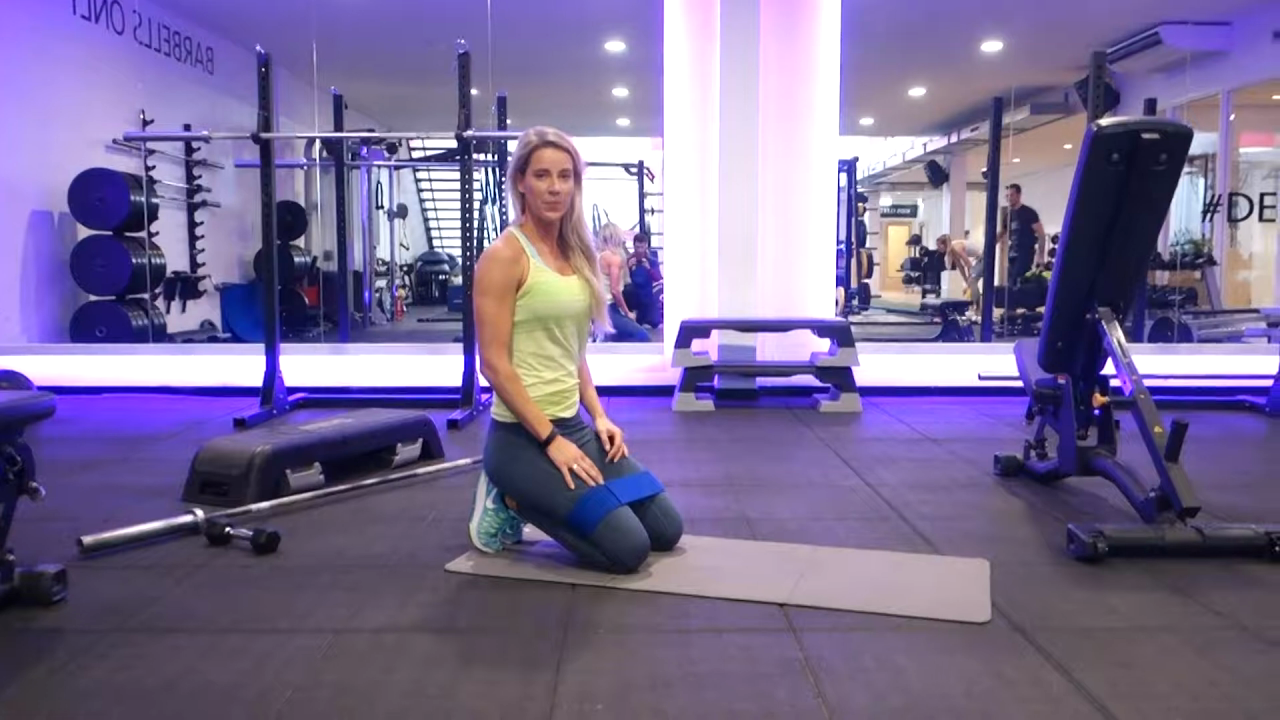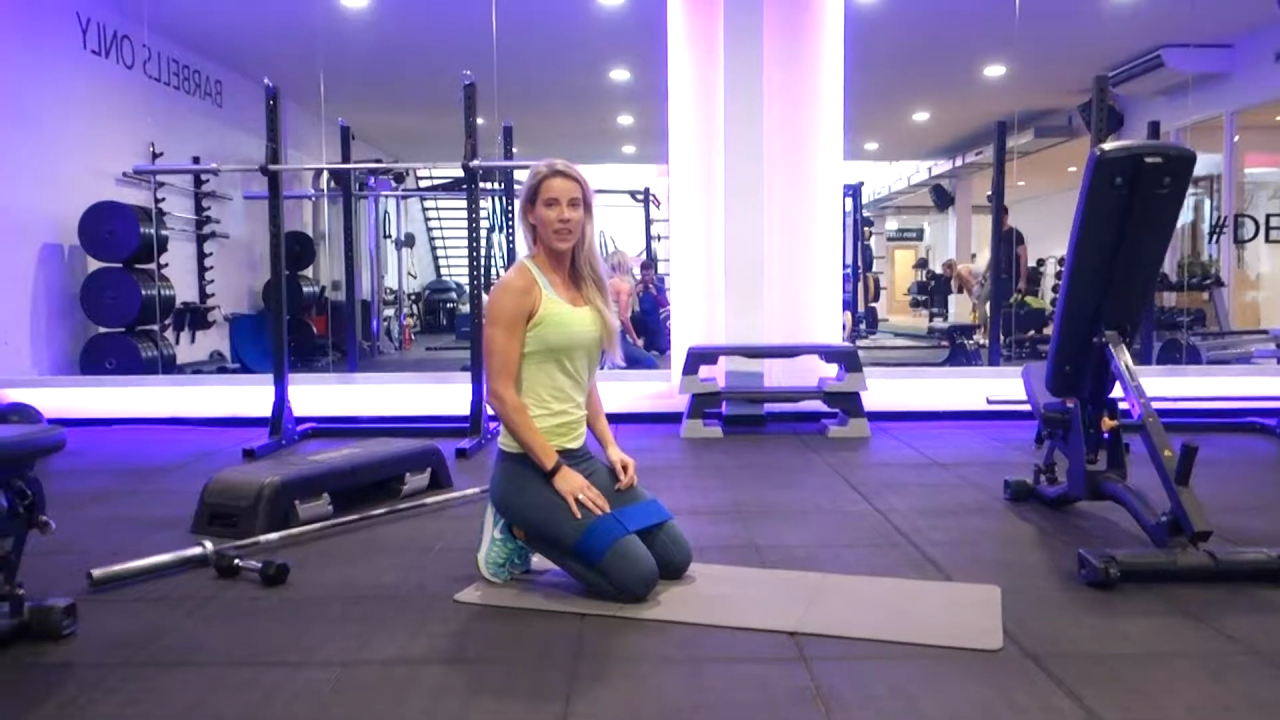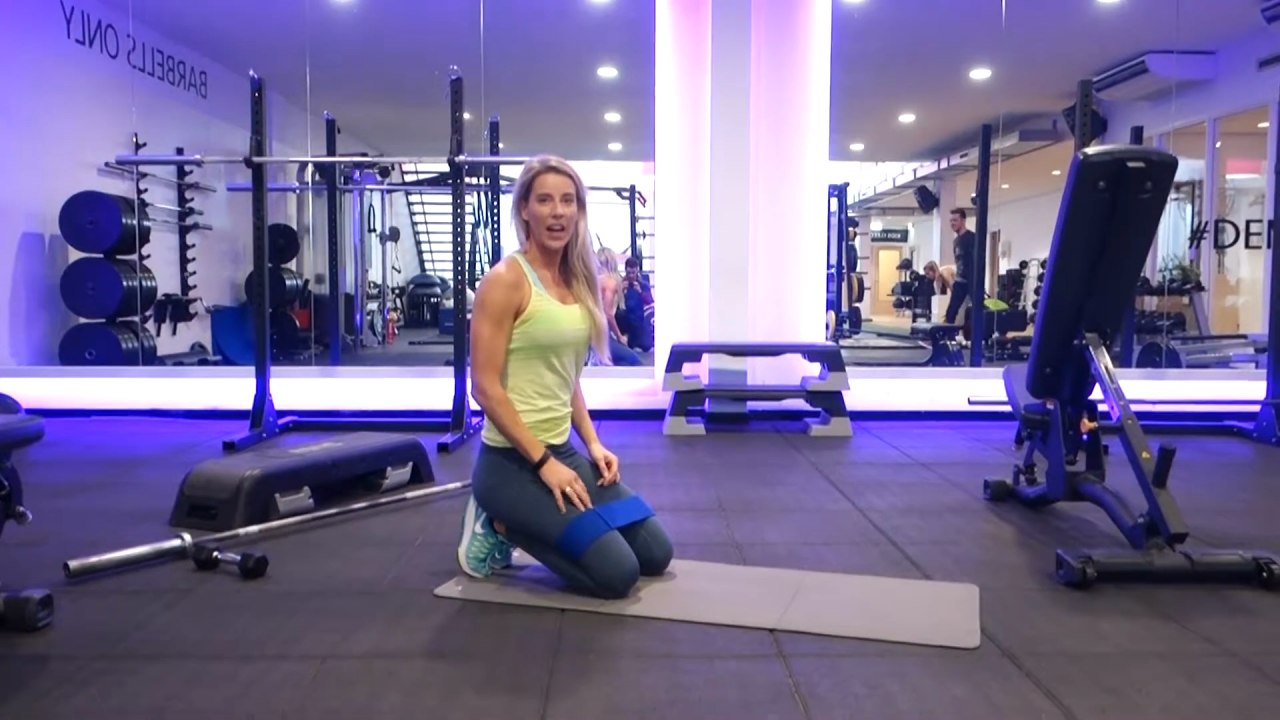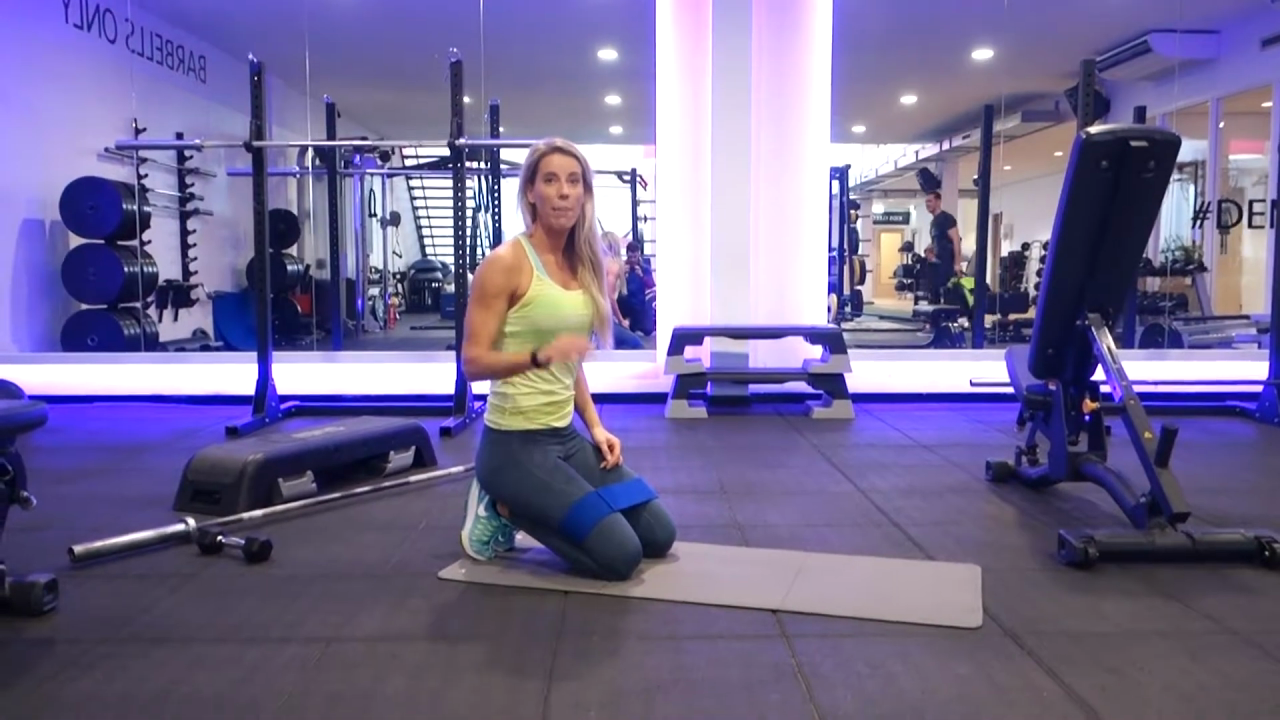
dt=0.3s
person 1, frame 1
left shoulder: (576, 252)
right shoulder: (504, 256)
right elbow: (494, 364)
left wrist: (598, 416)
right wrist: (551, 441)
left hip: (572, 425)
right hip: (522, 436)
left knee: (666, 530)
right knee: (627, 548)
left ankle: (531, 499)
right ankle: (510, 505)
person 1, frame 2
left shoulder: (586, 284)
right shoulder: (516, 286)
right elbow: (500, 394)
left wrist: (609, 446)
right wrist: (555, 472)
left hip: (579, 455)
right hip: (529, 466)
left knee: (674, 557)
right knee: (635, 577)
left ankle: (538, 530)
right ankle: (517, 534)
person 1, frame 3
left shoulder: (577, 280)
right shoulder: (505, 281)
right elbow: (486, 388)
left wrist: (592, 442)
right wrist: (543, 462)
left hip: (561, 449)
right hip: (513, 461)
left knee: (656, 554)
right knee: (617, 573)
left ankle: (521, 523)
right ankle: (499, 528)
person 1, frame 4
left shoulder: (582, 264)
right shoulder: (505, 263)
right elbow: (473, 363)
left wrist: (595, 426)
right wrist: (538, 355)
left hip: (566, 436)
right hip: (514, 443)
left knee: (659, 536)
right knee: (620, 555)
left ankle: (524, 508)
right ankle: (502, 513)
